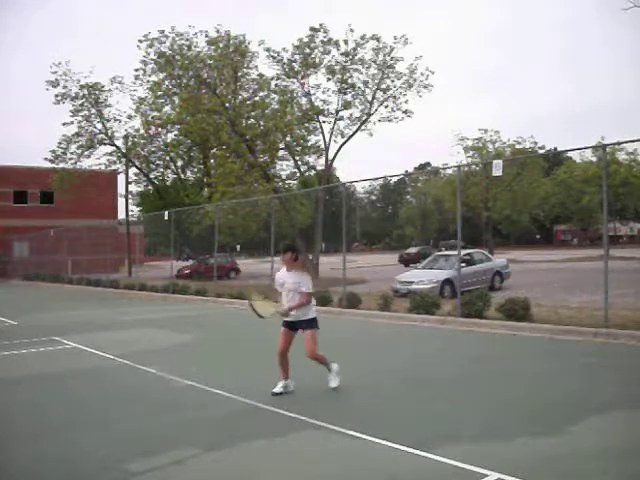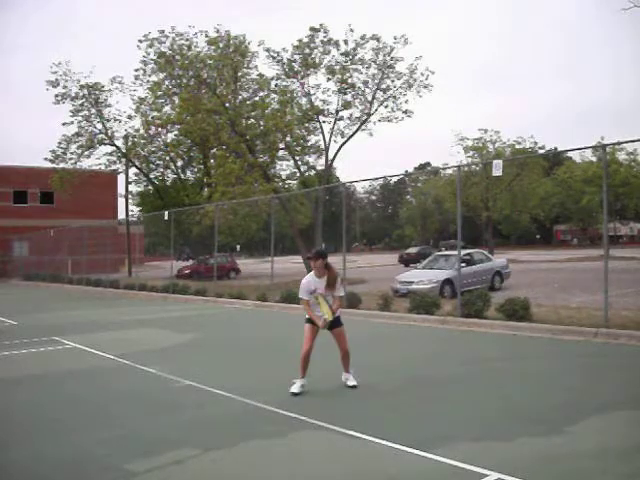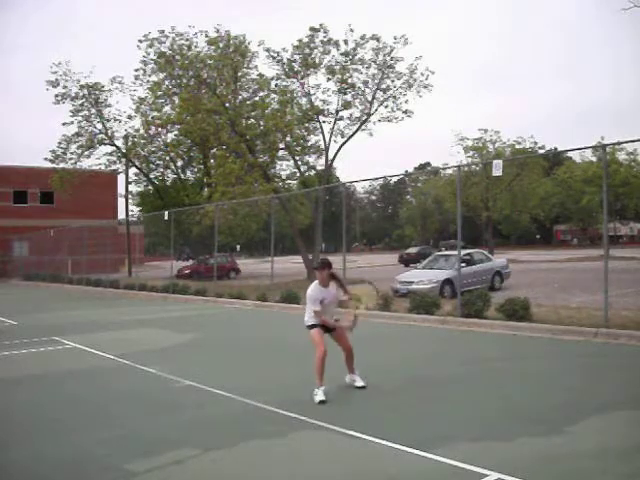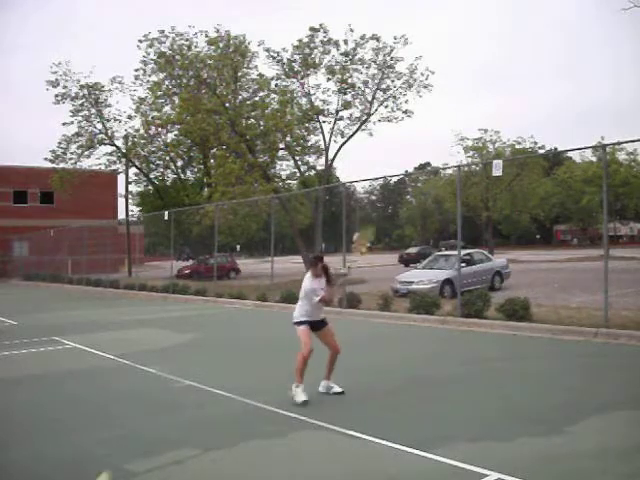
dt=0.3s
person 1, frame 1
left shoulder: (302, 274)
right shoulder: (279, 275)
left elbow: (307, 299)
left wrist: (289, 308)
right wrist: (282, 308)
left hip: (307, 317)
right hip: (289, 317)
left knee: (311, 353)
right knee: (281, 351)
left ankle: (331, 368)
right ankle: (286, 382)
person 1, frame 2
left shoulder: (334, 279)
right shoulder: (306, 281)
left elbow: (338, 302)
right elbow: (306, 305)
left wrist: (328, 317)
right wrist: (317, 321)
left hip: (333, 317)
right hip: (313, 317)
left knee: (344, 349)
right knee: (306, 350)
left ankle: (347, 375)
right ankle: (300, 381)
person 1, frame 3
left shoulder: (336, 284)
right shoulder: (312, 292)
left elbow: (345, 297)
right elbow: (320, 317)
right wrist: (341, 326)
left hip: (331, 319)
right hip: (315, 321)
left knee: (348, 349)
right knee: (322, 350)
left ankle: (352, 375)
right ankle: (319, 389)
person 1, frame 4
left shoulder: (322, 274)
right shoulder: (310, 285)
right elbow: (327, 300)
right wrist: (330, 289)
left hip: (317, 318)
right hip: (303, 318)
left knee: (335, 349)
right knee: (307, 349)
left ankle: (326, 383)
right ankle: (298, 387)
